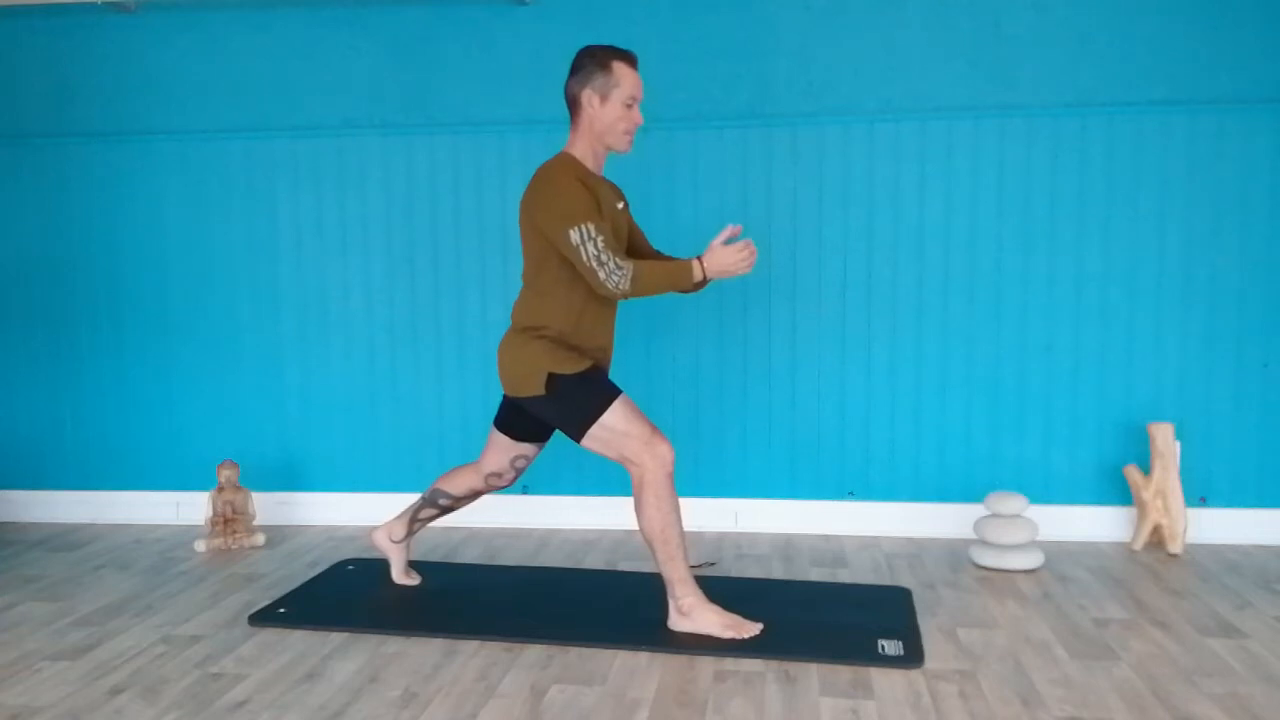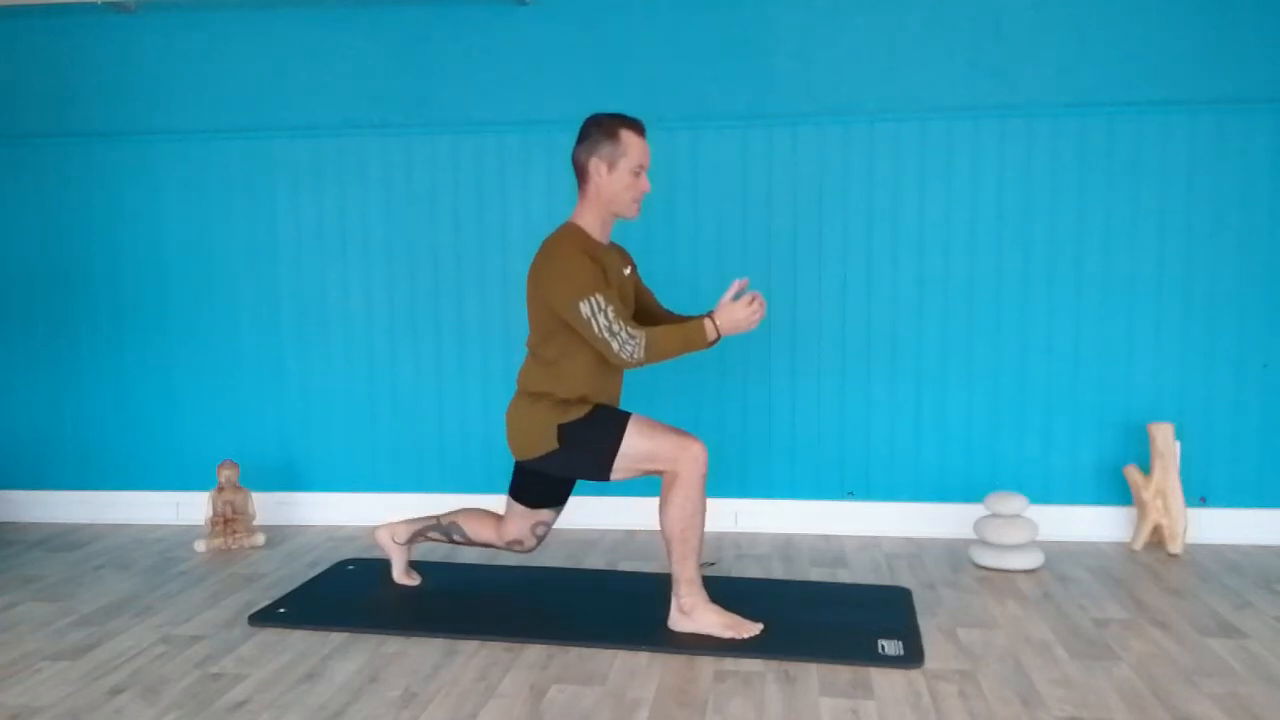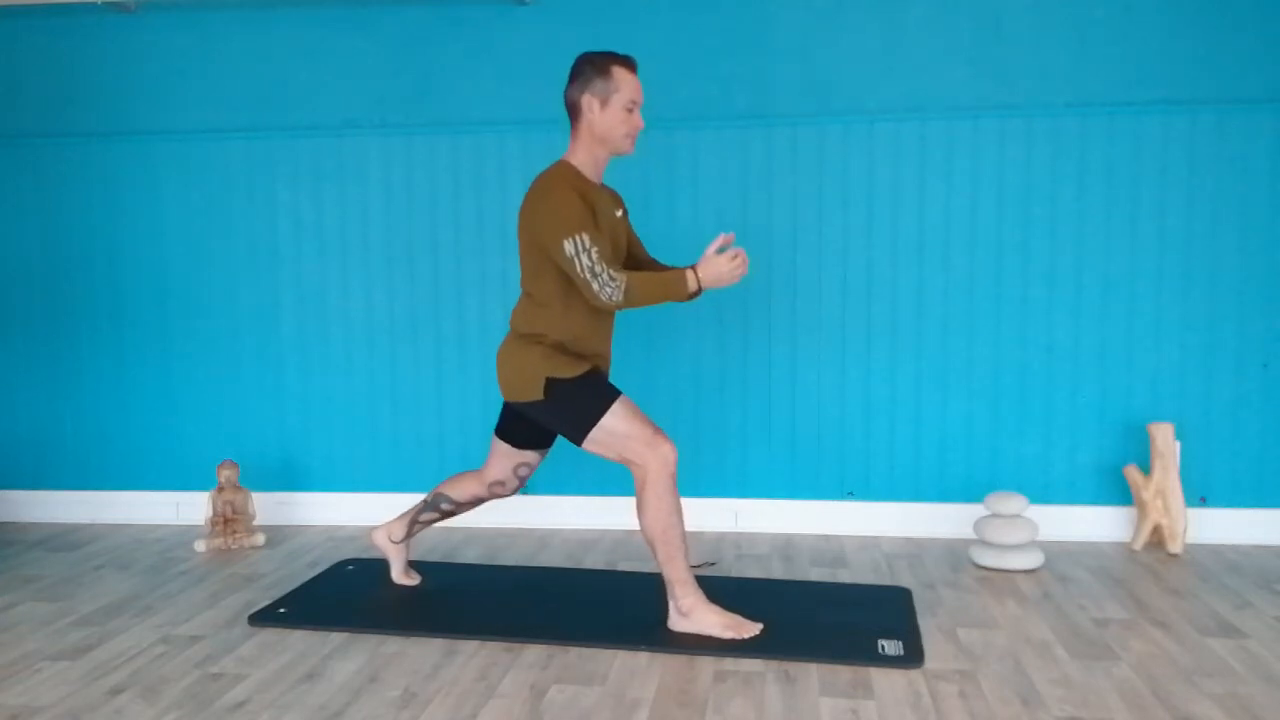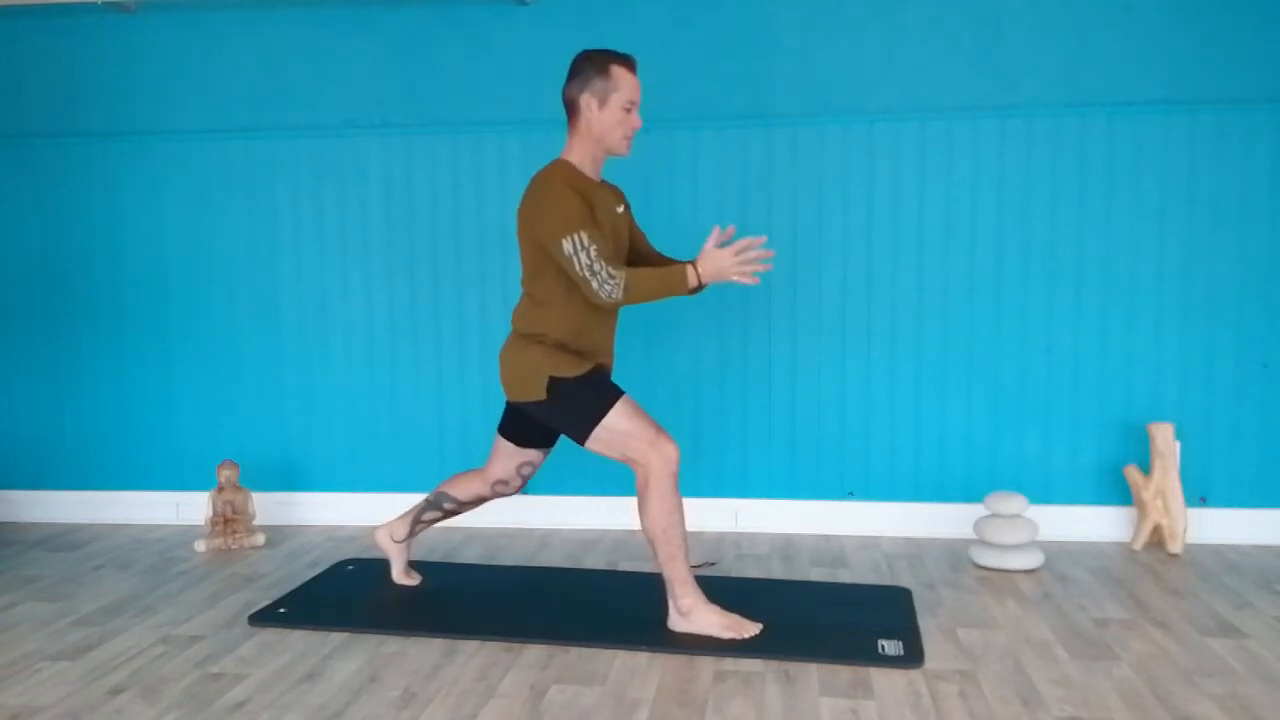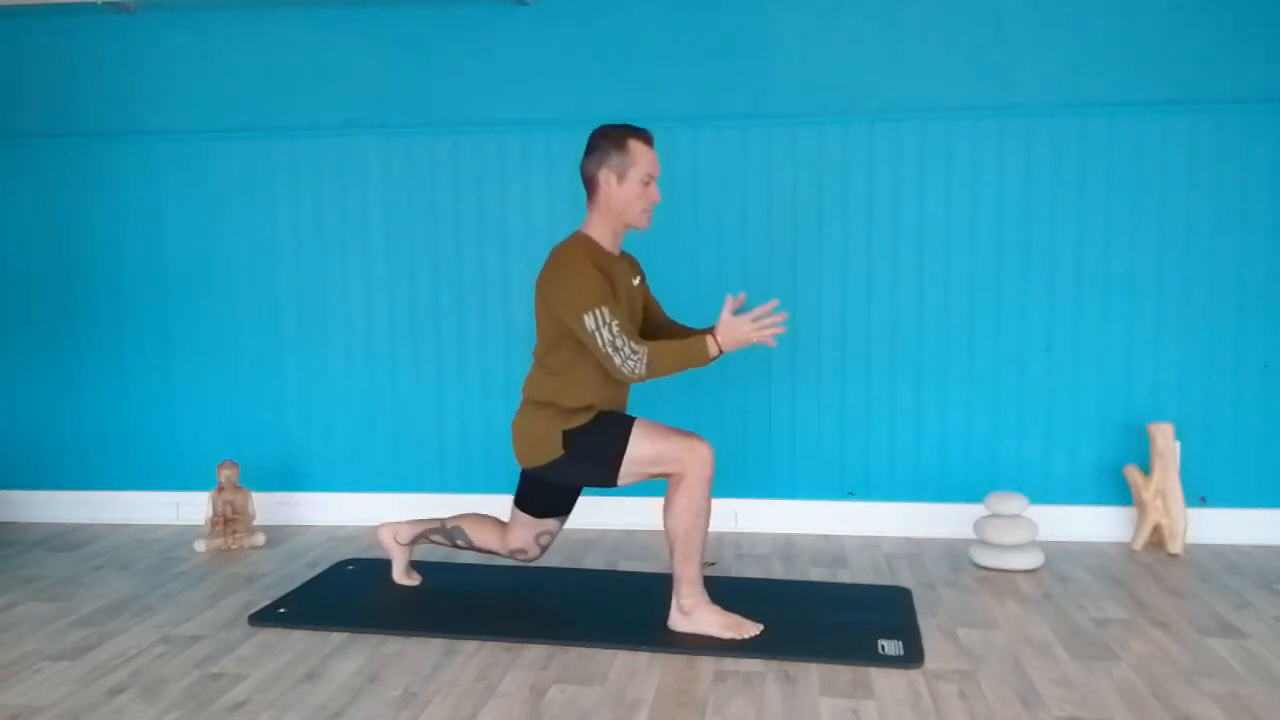
dt=1s
person 1, frame 1
left shoulder: (605, 193)
right shoulder: (558, 186)
left elbow: (646, 261)
right elbow: (613, 278)
left wrist: (704, 265)
right wrist: (702, 268)
left hip: (553, 360)
right hip: (546, 360)
left knee: (492, 472)
right knee: (653, 454)
left ankle: (396, 532)
right ankle: (687, 606)
person 1, frame 2
left shoulder: (614, 259)
right shoulder: (565, 259)
left elbow: (656, 322)
right elbow: (627, 347)
left wrist: (714, 319)
right wrist: (715, 328)
left hip: (559, 420)
right hip: (553, 421)
left knee: (513, 537)
right knee: (687, 456)
left ankle: (401, 536)
right ankle: (688, 605)
person 1, frame 3
left shoulder: (605, 199)
right shoulder: (557, 195)
left elbow: (641, 270)
right elbow: (607, 289)
left wrist: (699, 273)
right wrist: (696, 279)
left hip: (552, 367)
right hip: (545, 367)
left knee: (498, 480)
right knee: (656, 454)
left ankle: (396, 533)
right ankle: (687, 606)
person 1, frame 4
left shoulder: (607, 197)
right shoulder: (554, 193)
left elbow: (645, 263)
right elbow: (606, 285)
left wrist: (707, 267)
right wrist: (699, 273)
left hip: (555, 364)
right hip: (547, 366)
left knee: (500, 479)
right knee: (658, 453)
left ankle: (398, 532)
right ankle: (686, 606)
person 1, frame 5
left shoulder: (624, 267)
right shoulder: (574, 267)
left elbow: (661, 333)
right elbow: (628, 361)
left wrist: (714, 333)
right wrist: (716, 344)
left hip: (567, 428)
right hip: (559, 430)
left knee: (519, 545)
right knee: (693, 457)
left ankle: (402, 535)
right ankle: (689, 606)
